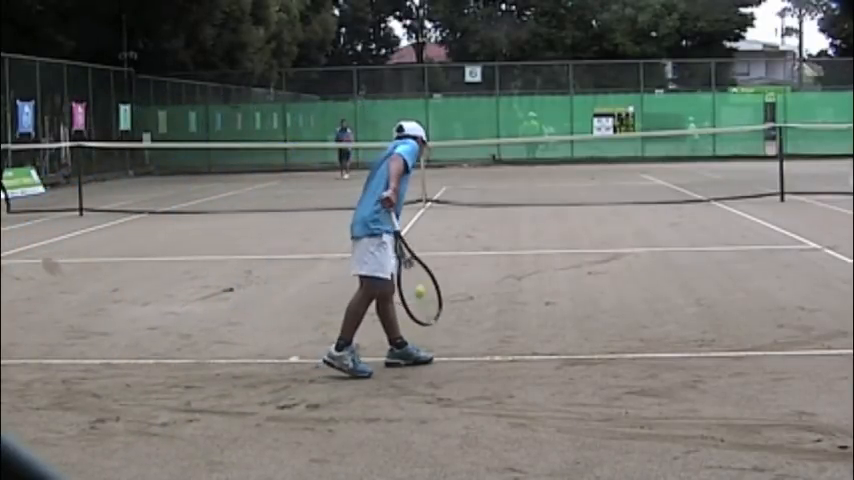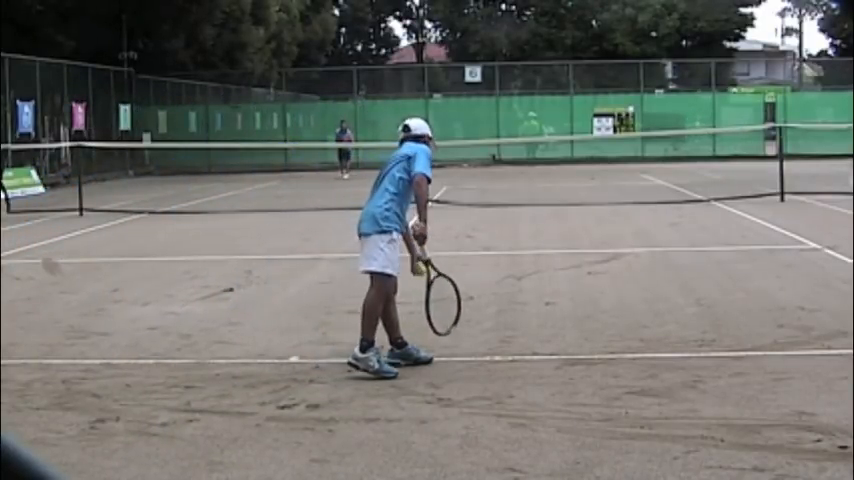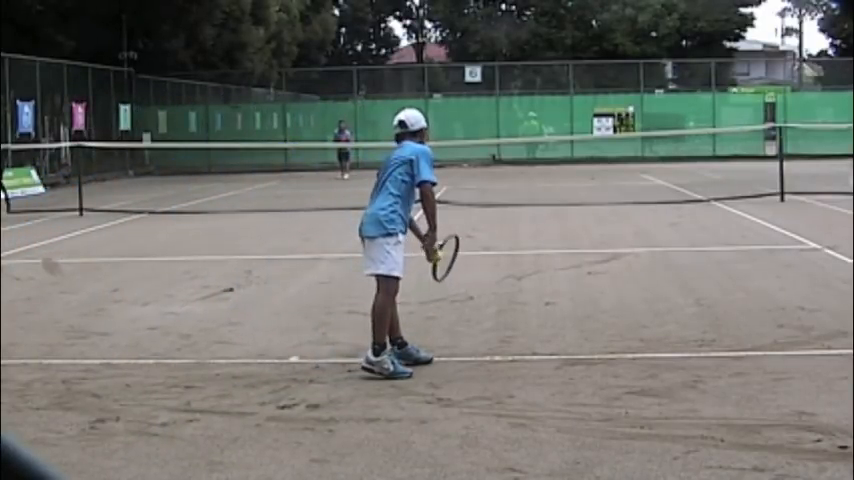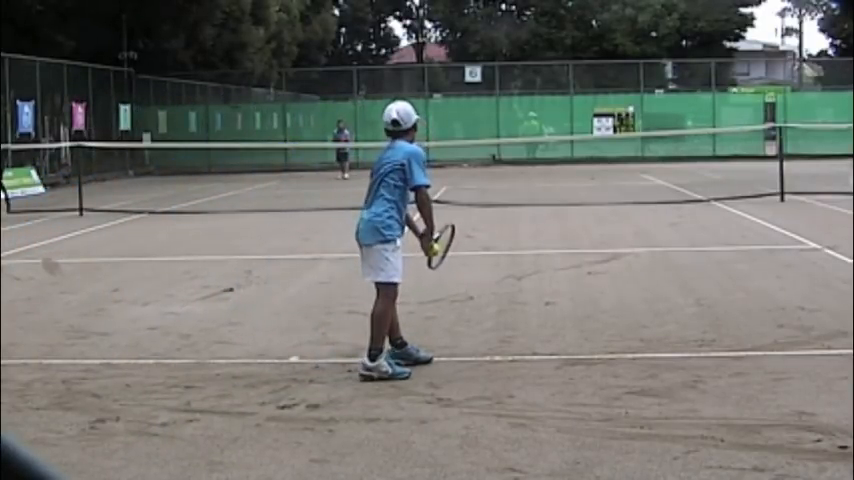
dt=0.3s
person 1, frame 1
left shoulder: (394, 152)
right shoulder: (408, 145)
right elbow: (398, 162)
right wrist: (392, 190)
left hip: (374, 226)
right hip: (373, 226)
left knee: (386, 289)
right knee: (370, 288)
left ankle: (398, 347)
right ankle: (341, 350)
person 1, frame 2
left shoulder: (401, 156)
right shoulder: (420, 150)
right elbow: (420, 181)
left wrist: (414, 254)
right wrist: (422, 222)
left hip: (378, 223)
right hip: (382, 224)
left knee: (389, 288)
right knee: (381, 285)
left ankle: (398, 347)
right ankle: (364, 352)
person 1, frame 3
left shoulder: (395, 155)
right shoulder: (420, 151)
right elbow: (427, 192)
left wrist: (421, 237)
right wrist: (433, 230)
left hip: (375, 224)
right hip: (385, 227)
left knee: (390, 289)
right knee: (387, 288)
left ankle: (398, 347)
right ankle: (377, 355)
person 1, frame 4
left shoulder: (387, 154)
right shoulder: (412, 152)
right elbow: (421, 195)
left wrist: (417, 232)
right wrist: (429, 229)
left hip: (371, 228)
right hip: (383, 231)
left knee: (388, 292)
right knee: (387, 292)
left ankle: (398, 348)
right ankle: (373, 360)
